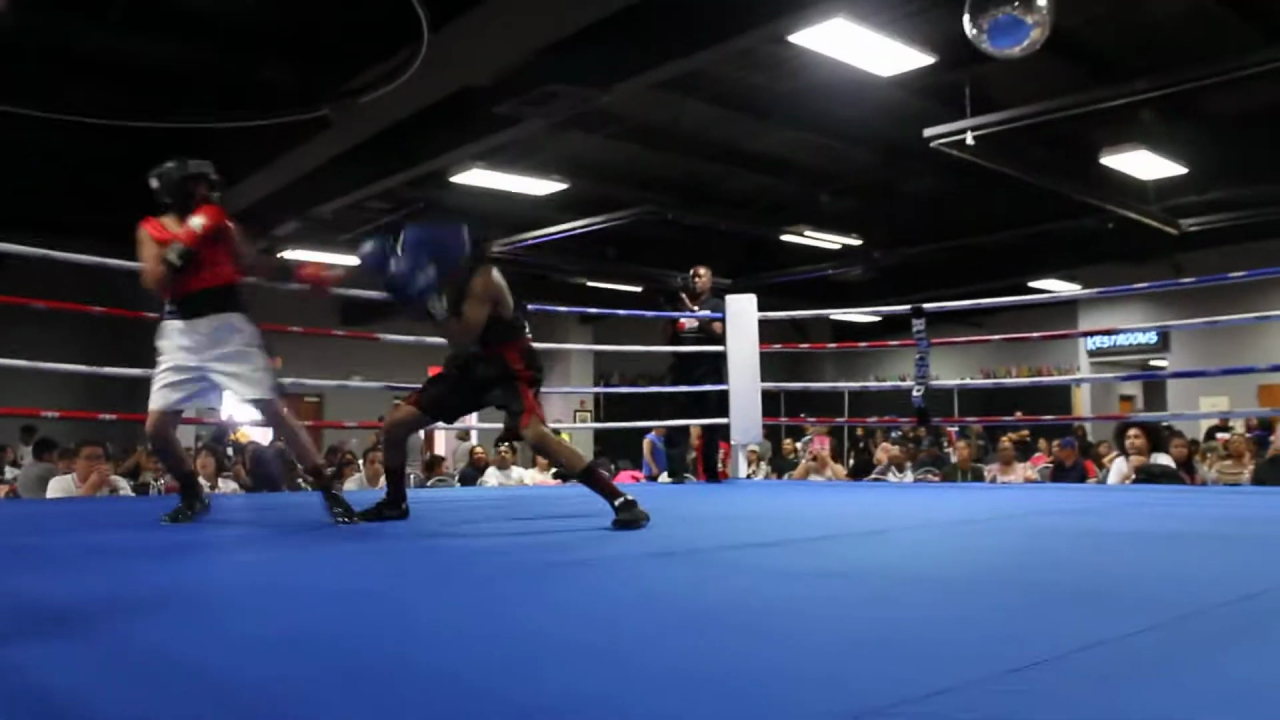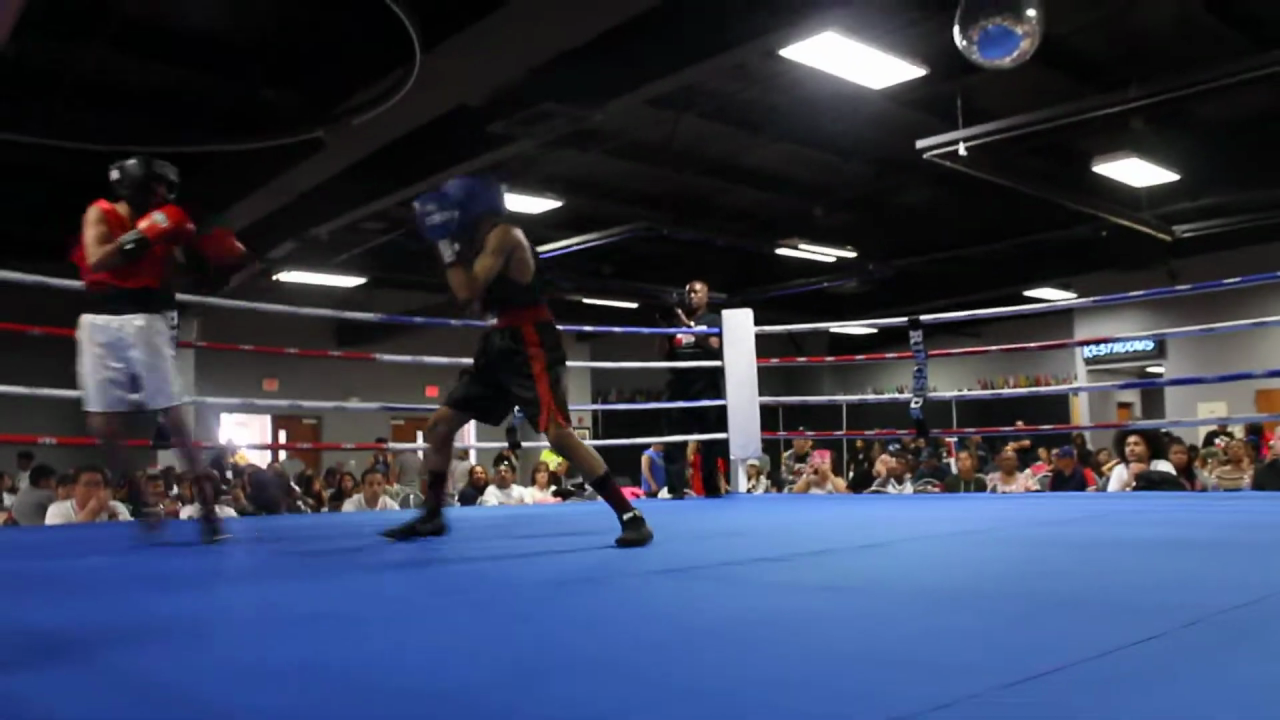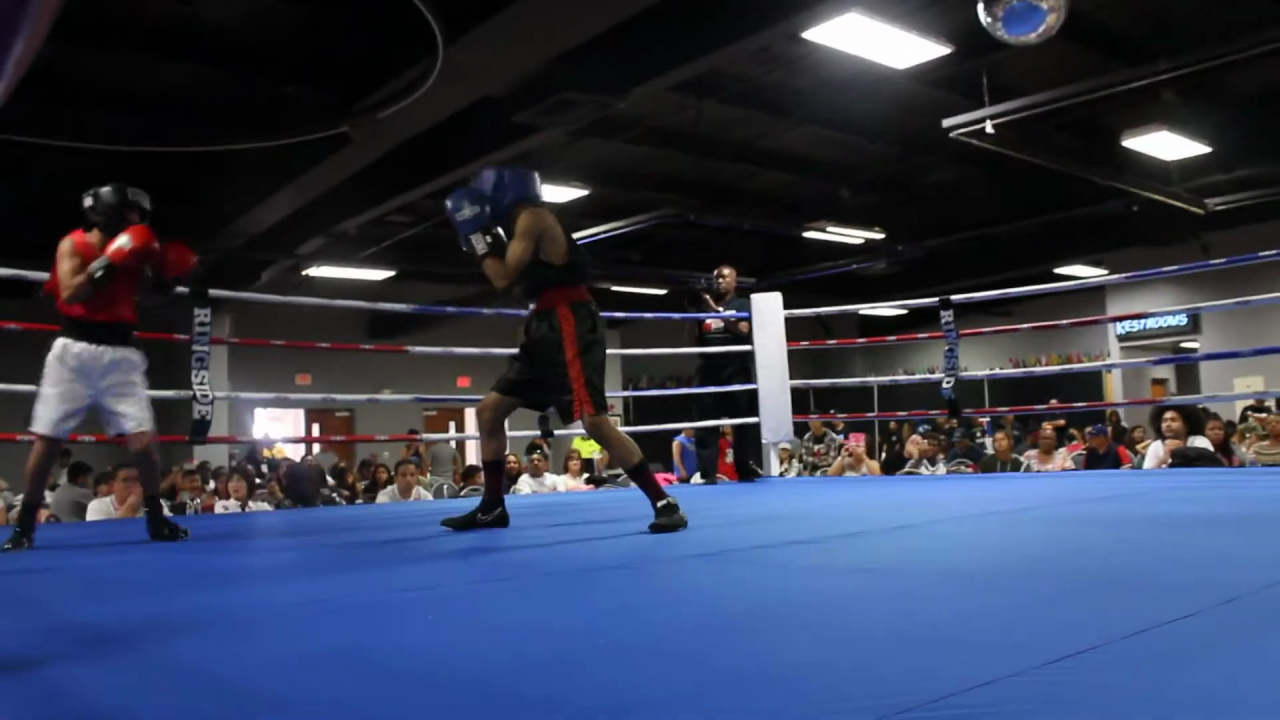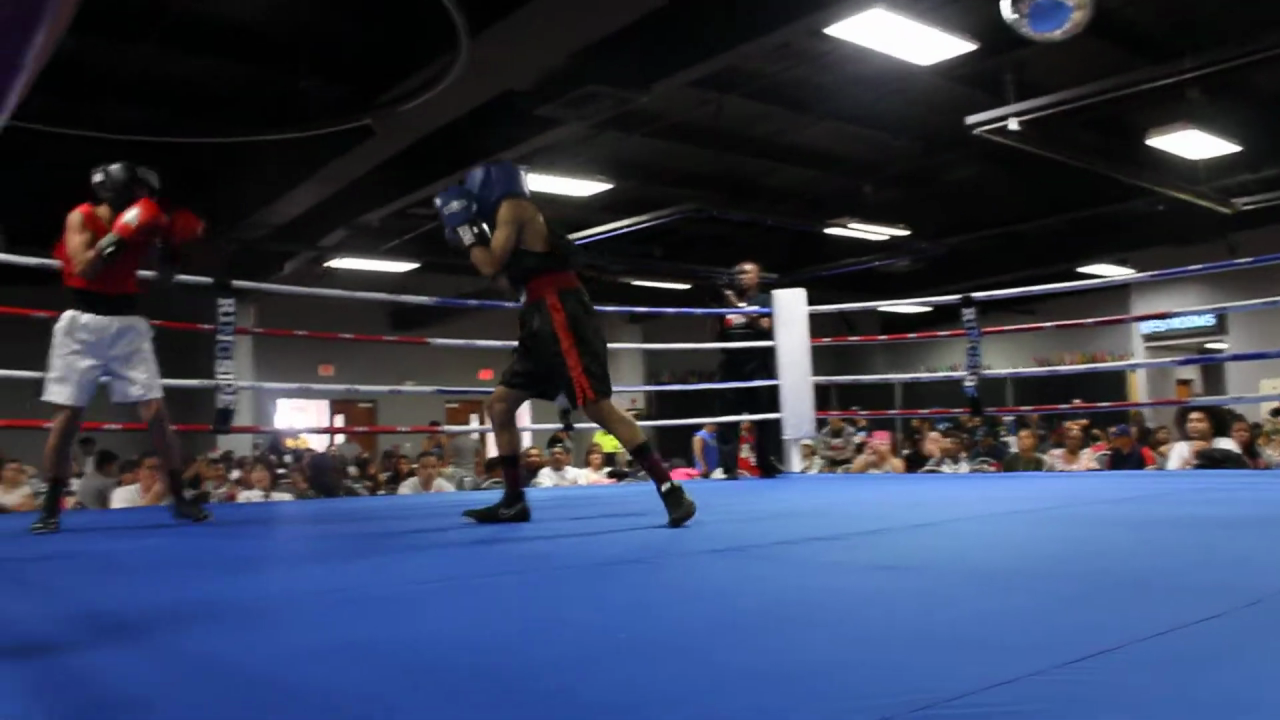
dt=0.2s
person 1, frame 1
left shoulder: (218, 221)
right shoulder: (151, 230)
left elbow: (255, 263)
right elbow: (153, 282)
left wrist: (302, 275)
right wrist: (183, 246)
left hip: (227, 326)
right hip: (180, 331)
left knee: (275, 411)
right knee: (157, 427)
left ankle: (329, 492)
right ankle: (191, 495)
person 1, frame 2
left shoulder: (166, 222)
right shoulder: (100, 214)
right elbow: (99, 262)
left wrist: (210, 253)
right wrist: (138, 235)
left hip: (149, 322)
right hip: (103, 324)
left knee: (172, 416)
right knee: (104, 425)
left ankle: (207, 501)
right ankle: (139, 503)
person 1, frame 3
left shoulder: (133, 249)
right shoulder: (73, 245)
left elbow: (156, 290)
right elbow: (68, 295)
left wrist: (168, 270)
right wrist: (105, 261)
left hip: (119, 355)
right hip: (73, 351)
left knee: (142, 442)
right knee: (46, 442)
left ankle: (156, 518)
right ankle: (24, 527)
person 1, frame 4
left shoulder: (137, 224)
right shoulder: (81, 218)
left elbow: (164, 268)
right elbow: (82, 269)
left wrist: (171, 239)
right wrist: (117, 235)
left hip: (126, 324)
right hip: (83, 322)
left knee: (154, 409)
right knee: (66, 415)
left ankle: (180, 497)
right ankle: (51, 507)
person 2, frame 1
left shoulder: (484, 280)
right shoulder: (447, 277)
left elbow: (464, 338)
left wrist: (428, 295)
left hip: (509, 367)
right hip: (470, 367)
left knee: (535, 434)
right knee: (395, 425)
left ankle: (622, 502)
right ankle: (393, 503)
person 2, frame 2
left shoulder: (504, 235)
right shoulder: (481, 239)
left elbow: (467, 293)
right elbow: (474, 293)
left wrist: (444, 241)
right wrist: (448, 243)
left hip: (528, 344)
right hip: (497, 344)
left knee: (556, 432)
right knee: (440, 424)
left ankle: (630, 516)
right ankle: (432, 515)
person 2, frame 3
left shoulder: (533, 217)
right shoulder: (523, 227)
left elbow: (504, 279)
right elbow: (520, 280)
left wrist: (476, 232)
right wrist: (490, 239)
left hip: (569, 326)
right hip: (545, 330)
left knee: (594, 421)
right knee: (489, 411)
left ankle: (664, 503)
right ankle: (492, 506)
person 2, frame 4
left shoulder: (511, 207)
right shoulder: (518, 221)
left elbow: (491, 266)
right elbow: (512, 278)
left wrist: (464, 226)
right wrist: (472, 237)
left hip: (561, 313)
right hip: (542, 319)
left knee: (597, 408)
right knee: (500, 406)
left ankle: (671, 491)
right ankle: (514, 501)
person 3, frame 1
left shoulder: (717, 305)
right shoulder: (680, 306)
left elbow: (717, 331)
right elbow: (670, 337)
left wrist: (693, 310)
left hip: (708, 371)
right hip: (683, 370)
left knee: (711, 424)
right knee: (677, 423)
left ankle: (711, 473)
right ankle: (676, 472)
person 3, frame 2
left shoulder: (713, 320)
right shoulder: (677, 321)
left elbow: (713, 346)
right elbow: (667, 353)
left wrist: (689, 326)
left hip: (706, 386)
right hip: (680, 386)
left knee: (711, 439)
right knee: (675, 438)
left ankle: (712, 488)
right ankle: (676, 488)
person 3, frame 3
left shoulder: (742, 305)
right shoulder: (706, 307)
left elbow: (743, 331)
right elbow: (696, 339)
left wrist: (717, 311)
left hip: (736, 371)
right hip: (710, 371)
left knee: (743, 423)
right knee: (706, 424)
left ankle: (746, 472)
right ankle: (708, 474)
person 3, frame 4
left shoulder: (764, 301)
right shoulder: (728, 302)
left elbow: (764, 326)
right elbow: (719, 335)
left wrist: (739, 307)
left hip: (758, 366)
right hip: (732, 366)
left knee: (765, 419)
right knee: (728, 419)
left ankle: (767, 467)
right ankle: (729, 469)
